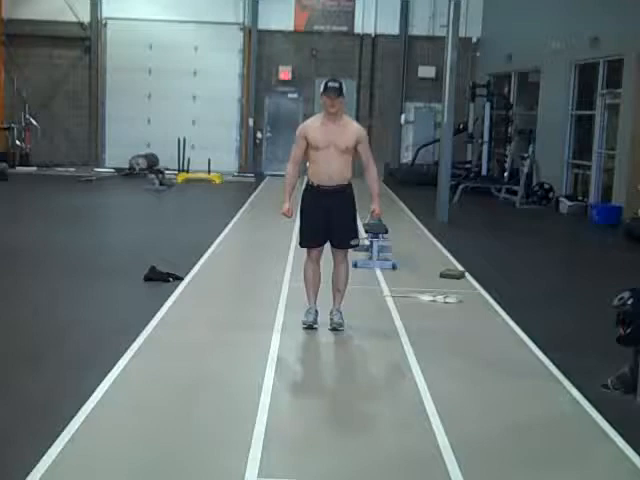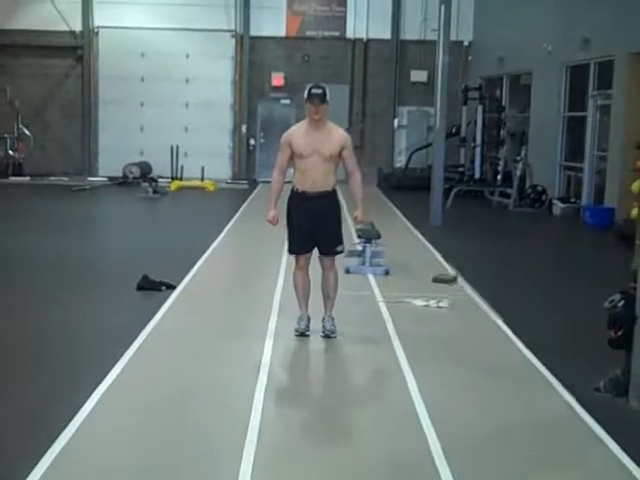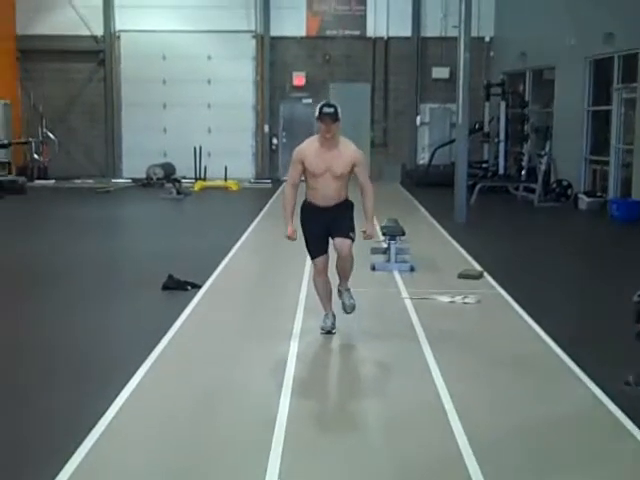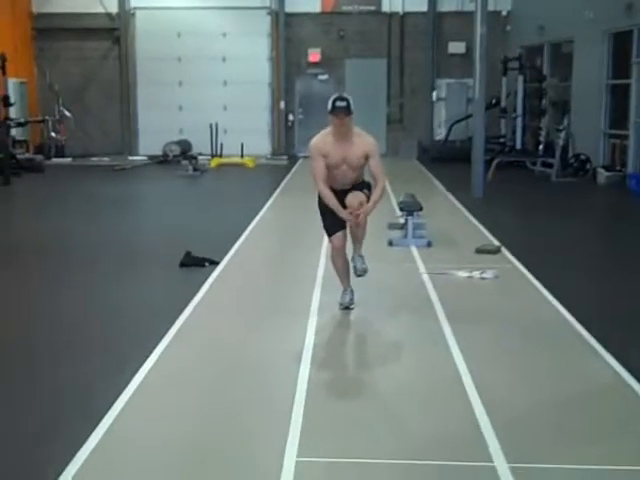
dt=1s
person 1, frame 1
left shoulder: (356, 131)
right shoulder: (307, 128)
left elbow: (369, 166)
right elbow: (294, 164)
left wrist: (375, 200)
right wrist: (287, 199)
left hip: (342, 196)
right hip: (314, 195)
left knee: (341, 255)
right knee: (313, 254)
left ankle: (336, 309)
right ankle: (312, 307)
person 1, frame 2
left shoulder: (340, 137)
right shoulder: (291, 135)
left elbow: (354, 173)
right elbow: (279, 171)
left wrist: (359, 206)
right wrist: (272, 206)
left hip: (328, 202)
right hip: (299, 201)
left knee: (328, 263)
right knee: (301, 262)
left ankle: (328, 316)
right ankle: (303, 315)
person 1, frame 3
left shoulder: (353, 153)
right shoulder: (302, 151)
left elbow: (366, 187)
right elbow: (290, 186)
left wrist: (370, 221)
right wrist: (289, 222)
left hip: (341, 210)
right hip: (312, 212)
left knee: (344, 250)
right knee: (319, 265)
left ankle: (344, 287)
right ankle: (328, 313)
person 1, frame 4
left shoulder: (367, 143)
right shoulder: (318, 144)
left elbow: (380, 181)
right elbow: (320, 184)
left wrist: (370, 206)
right wrist: (341, 212)
left hip: (357, 190)
right hip: (330, 195)
left knee: (356, 203)
right knee: (337, 244)
left ankle: (358, 253)
right ankle: (347, 290)
